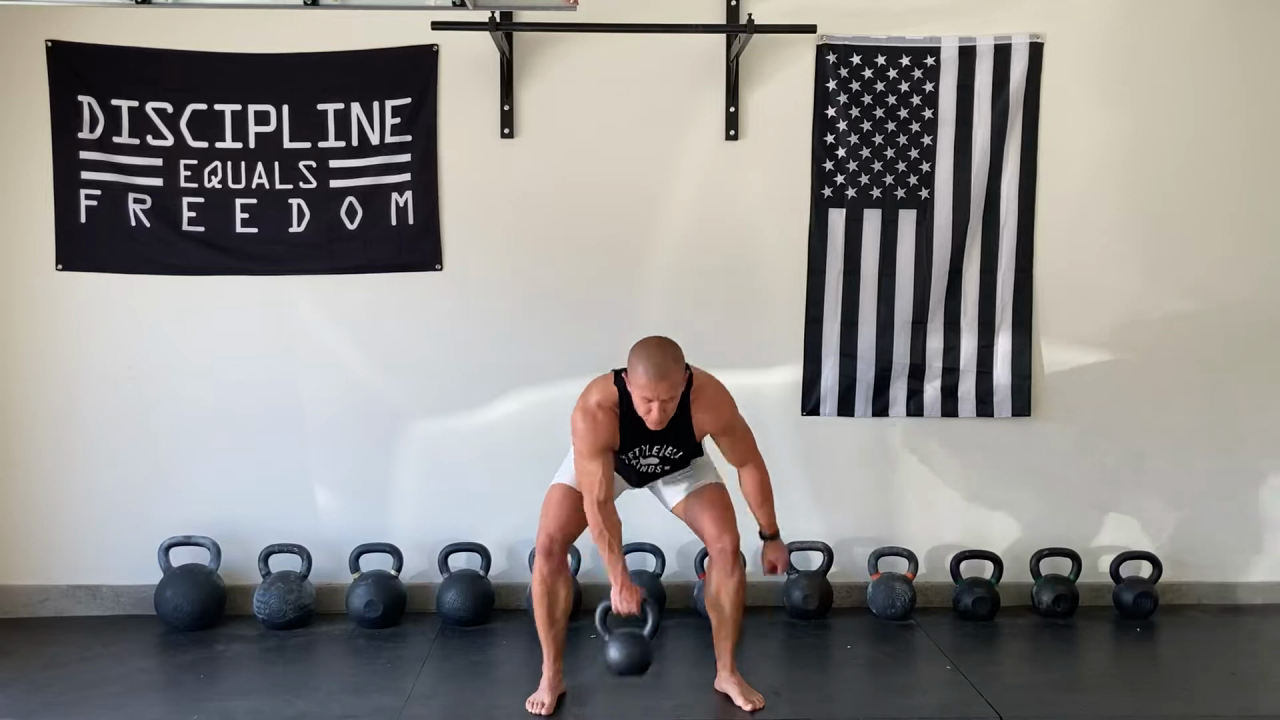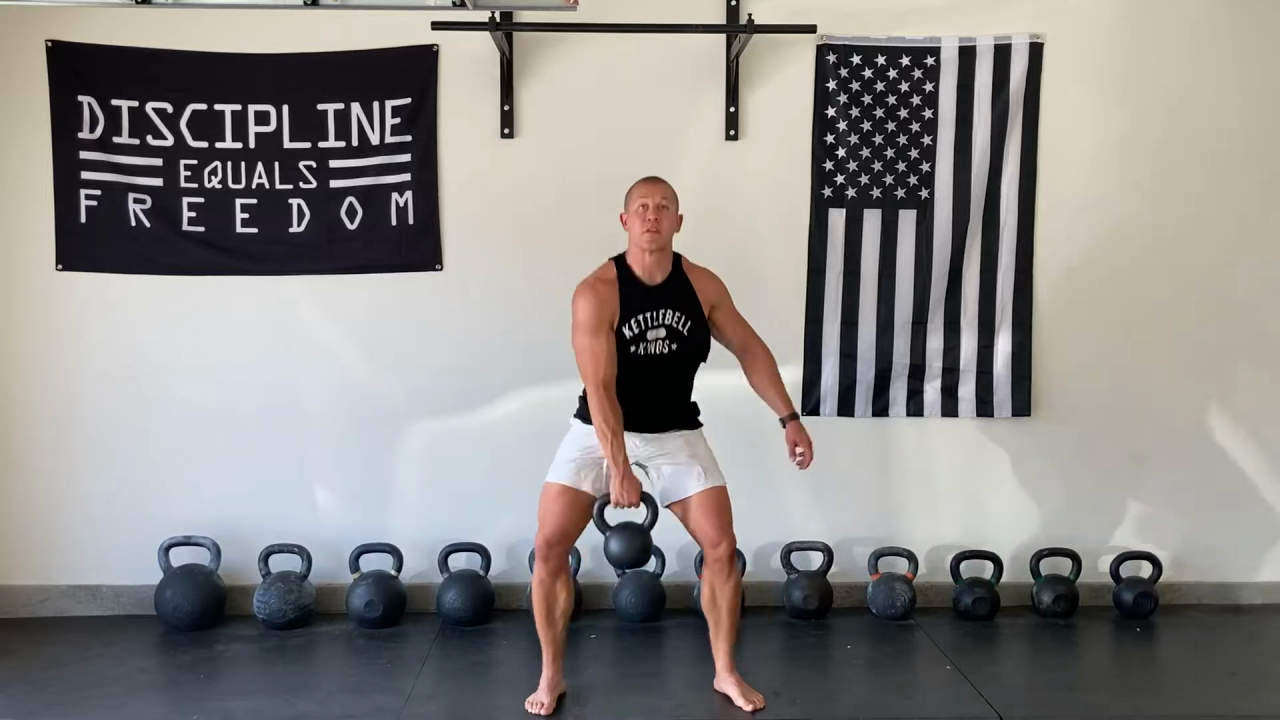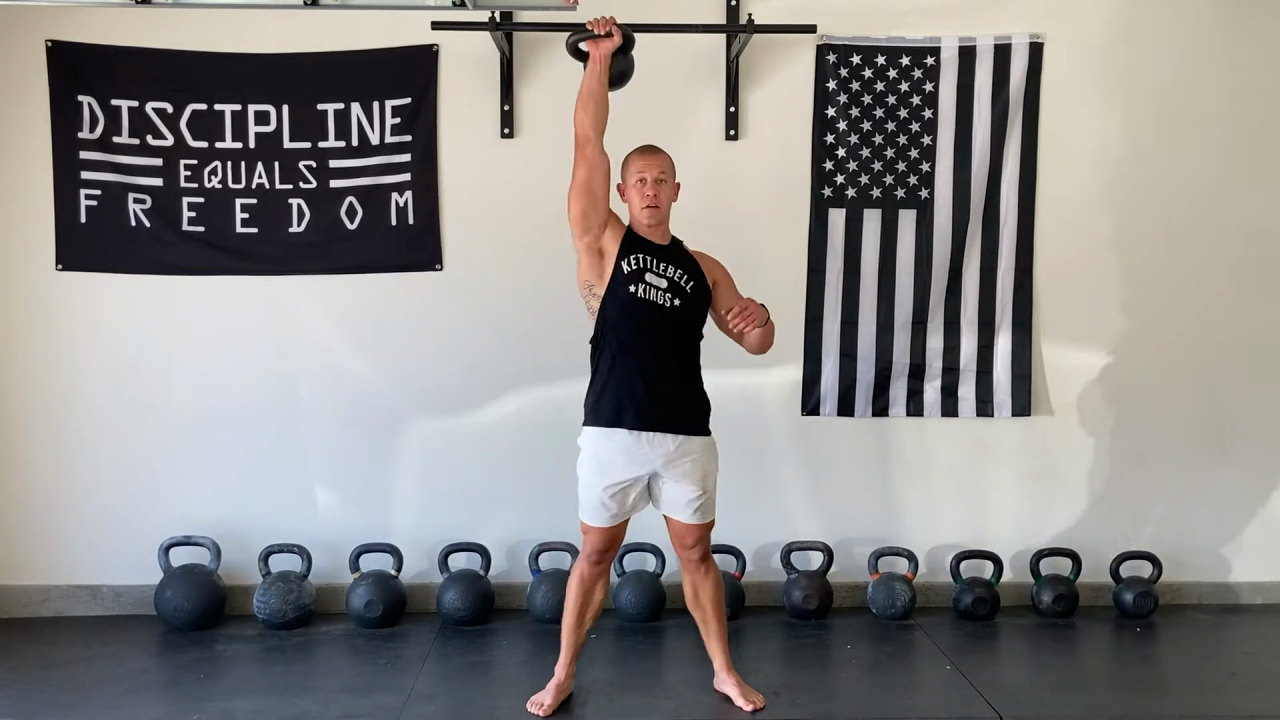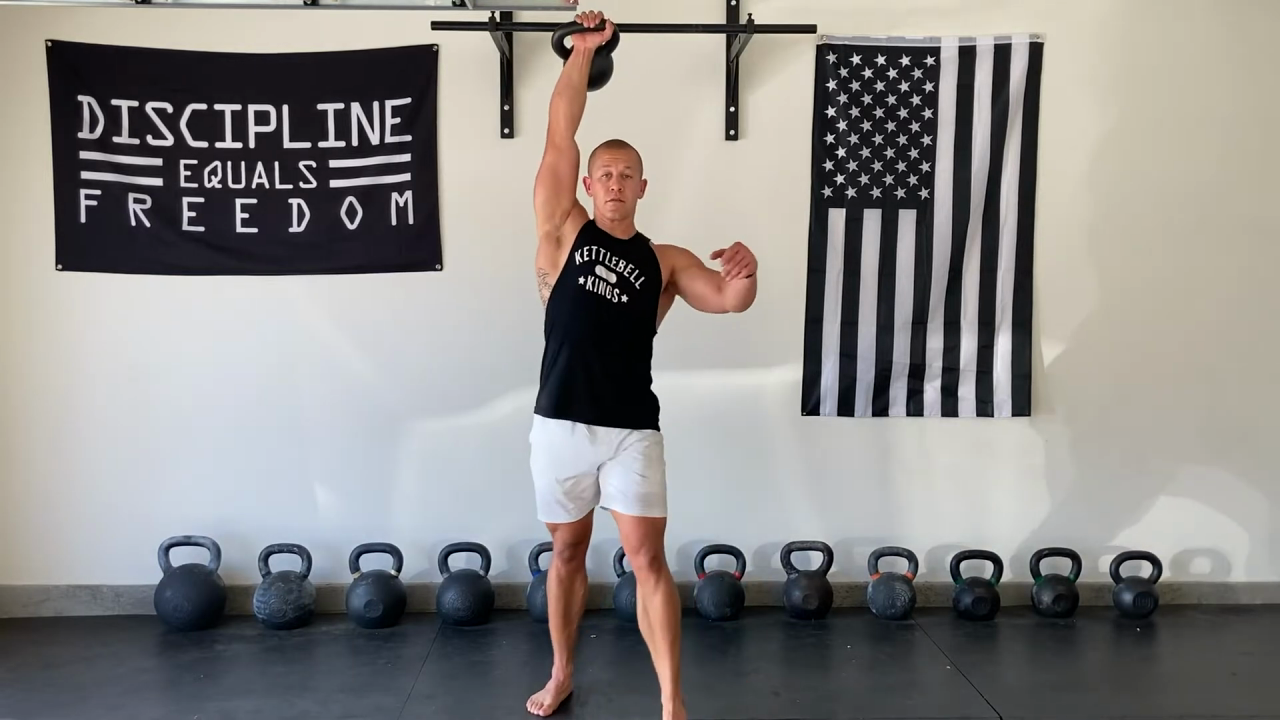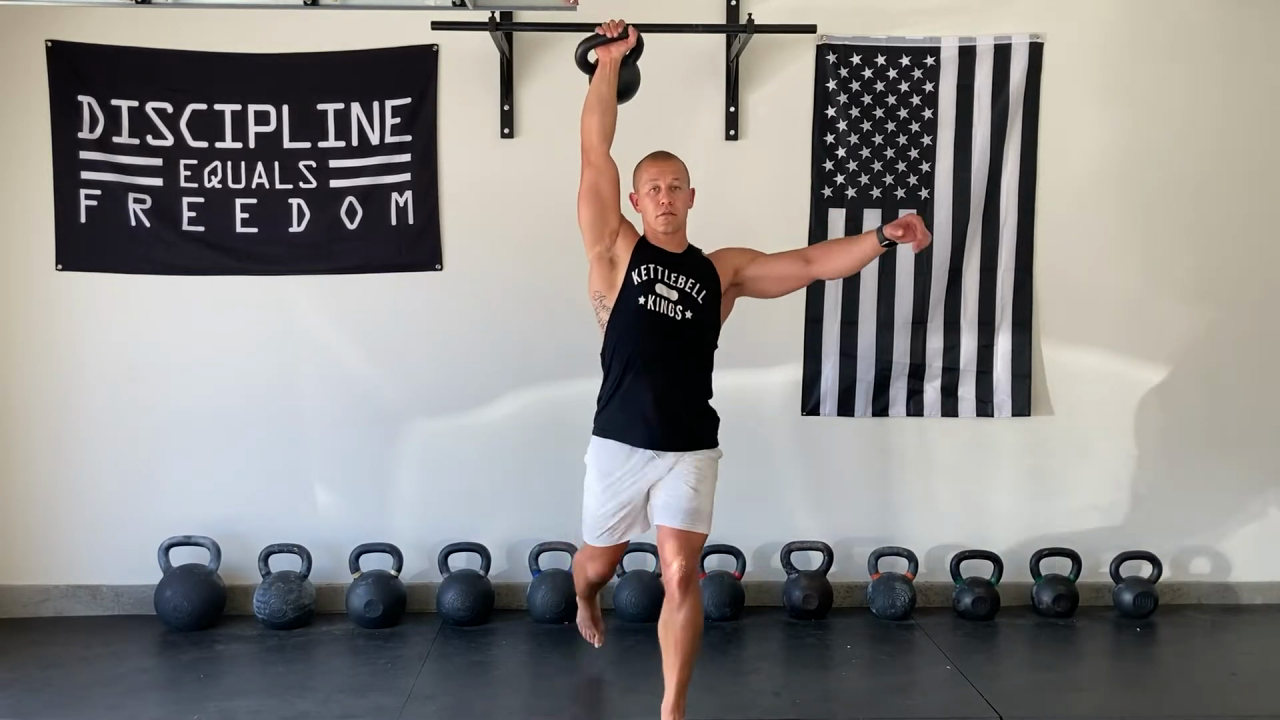
dt=0.7s
person 1, frame 1
left shoulder: (710, 401)
right shoulder: (594, 410)
left elbow: (748, 463)
right elbow: (597, 503)
left wrist: (771, 538)
right wrist: (619, 580)
left hip: (678, 464)
right hip: (601, 462)
left knee: (726, 545)
right knee: (549, 544)
left ankle: (727, 673)
right ankle: (551, 675)
person 1, frame 2
left shoulder: (701, 284)
right shoulder: (597, 292)
left elbow: (751, 351)
right elbow: (599, 388)
left wrist: (789, 418)
right wrist: (619, 467)
left hip: (676, 434)
right hip: (601, 431)
left knee: (720, 549)
right knee: (548, 548)
left ankle: (727, 672)
right ankle: (552, 674)
person 1, frame 3
left shoulder: (704, 268)
right shoulder: (602, 243)
left elbow: (758, 345)
right elbow: (587, 143)
left wrist: (758, 317)
right wrist: (599, 57)
left hip: (685, 435)
right hip: (612, 431)
left knee: (695, 555)
right knee: (595, 555)
person 1, frame 4
left shoulder: (666, 261)
right shoulder: (562, 232)
left elbow: (731, 301)
right elbow: (559, 136)
left wrist: (743, 269)
right wrist: (583, 51)
left hip: (632, 430)
right hip: (561, 423)
left knee: (647, 561)
right knee: (567, 552)
person 1, frame 5
left shoulder: (722, 270)
right shoulder: (614, 251)
left elbow: (813, 263)
right elbow: (594, 155)
left wrist: (883, 237)
right wrist: (609, 63)
left hip: (689, 449)
right hip: (619, 442)
left knee: (681, 577)
right knee: (598, 561)
right ankle: (586, 605)
